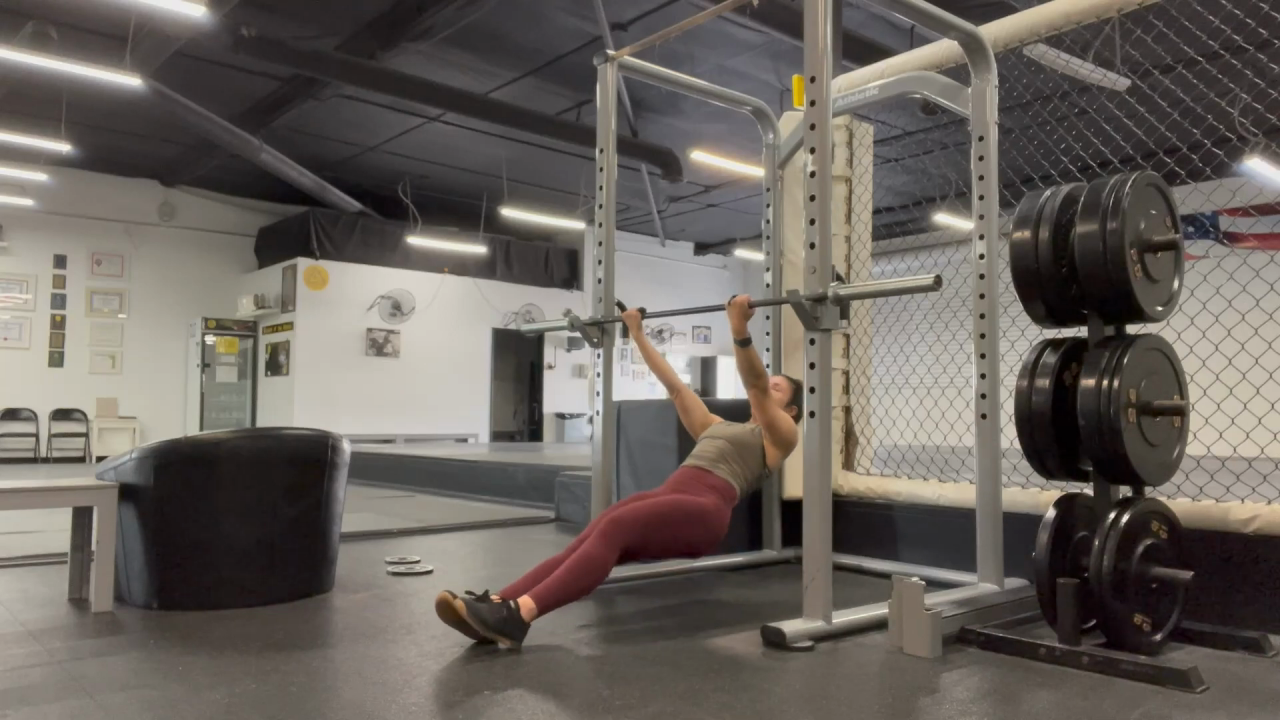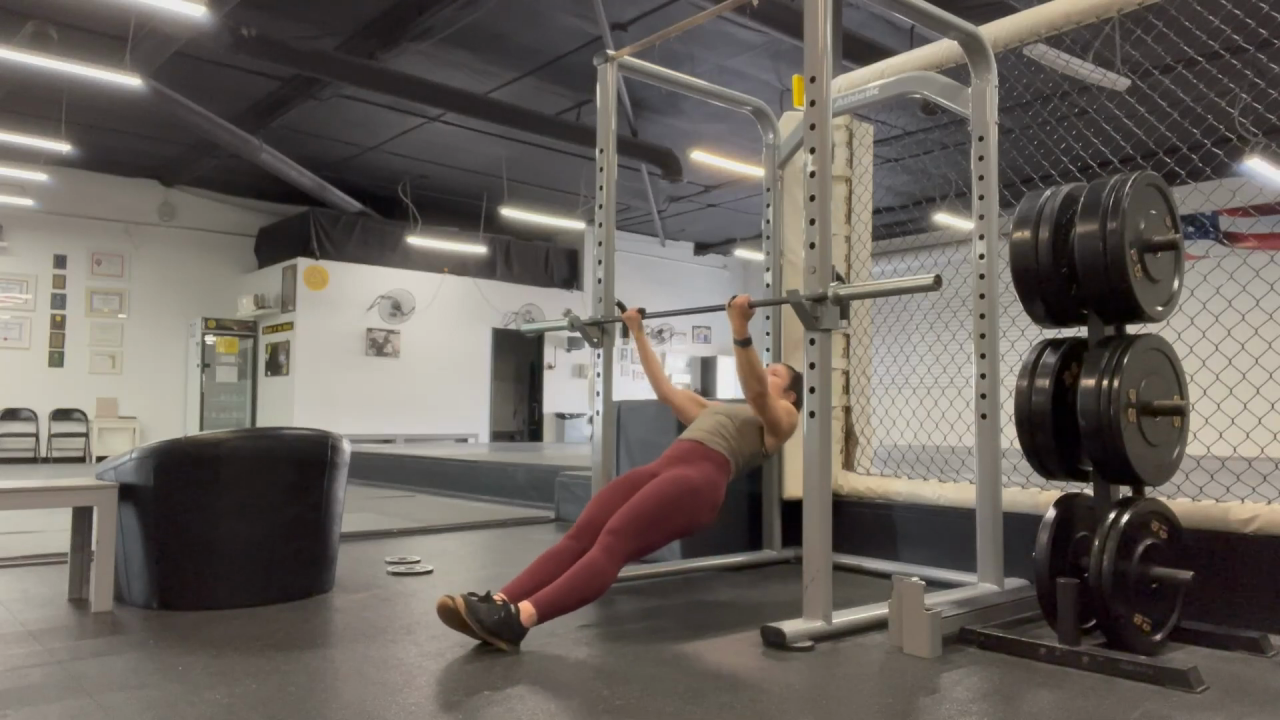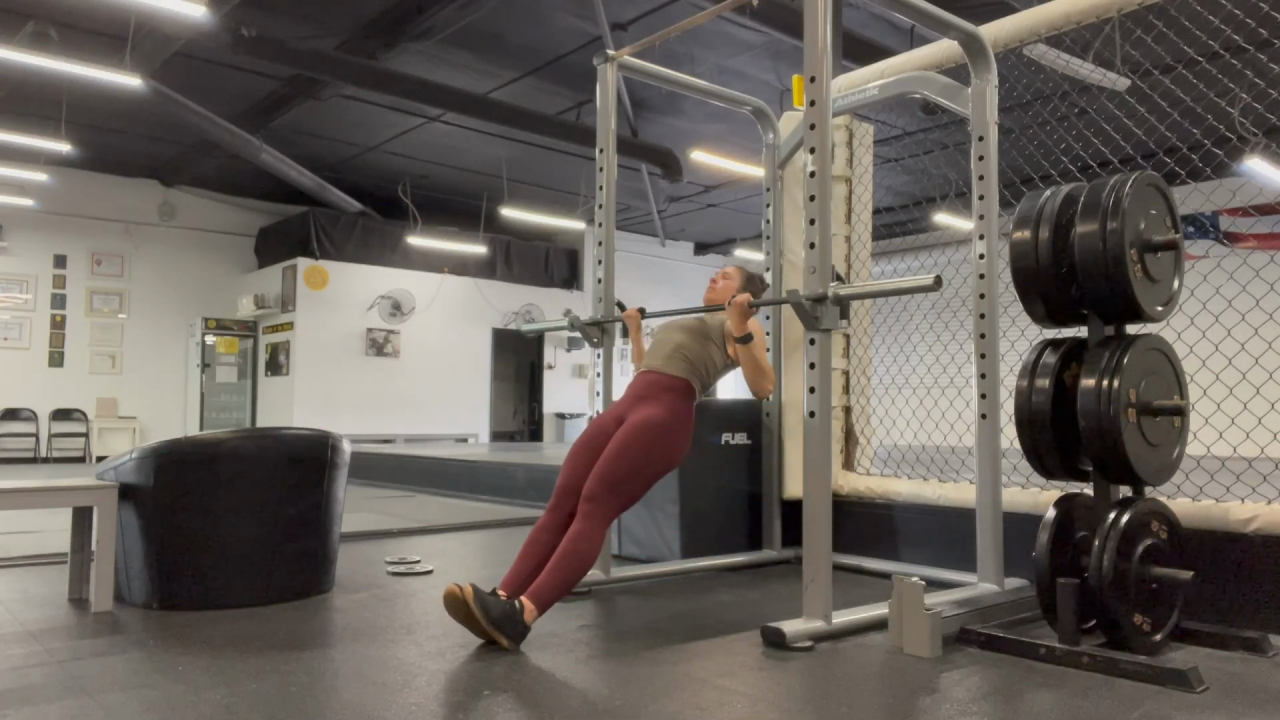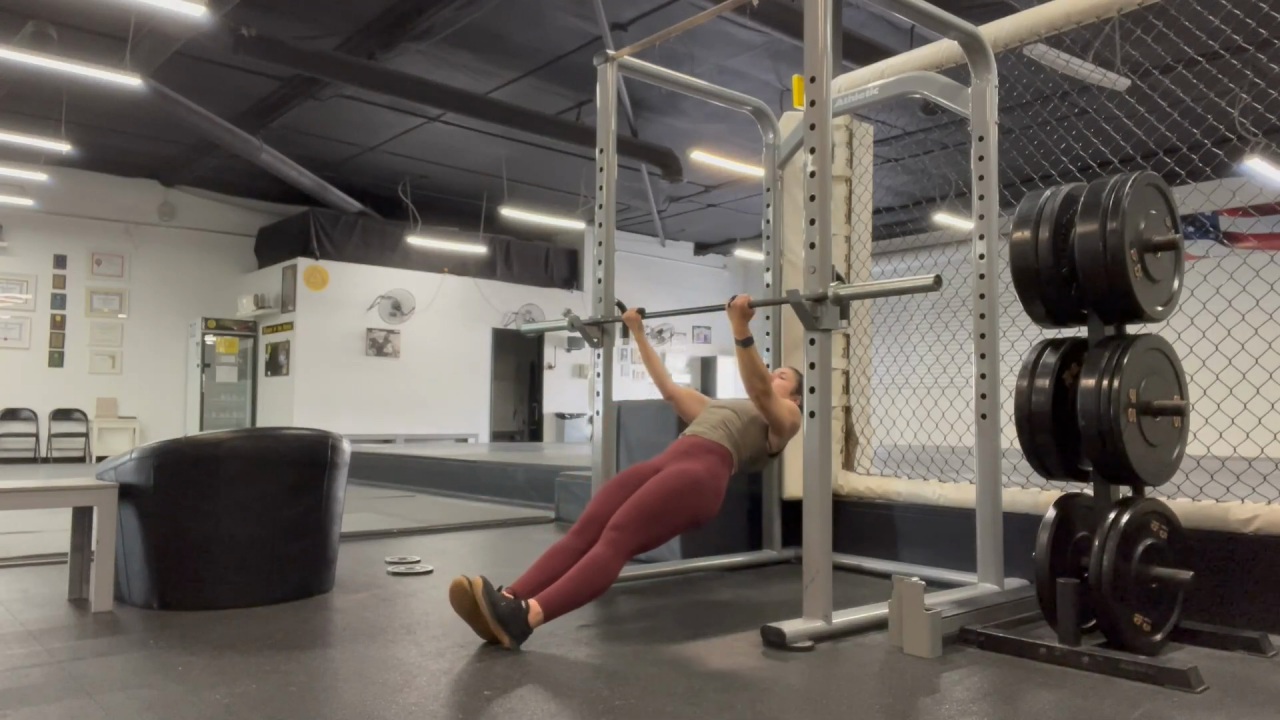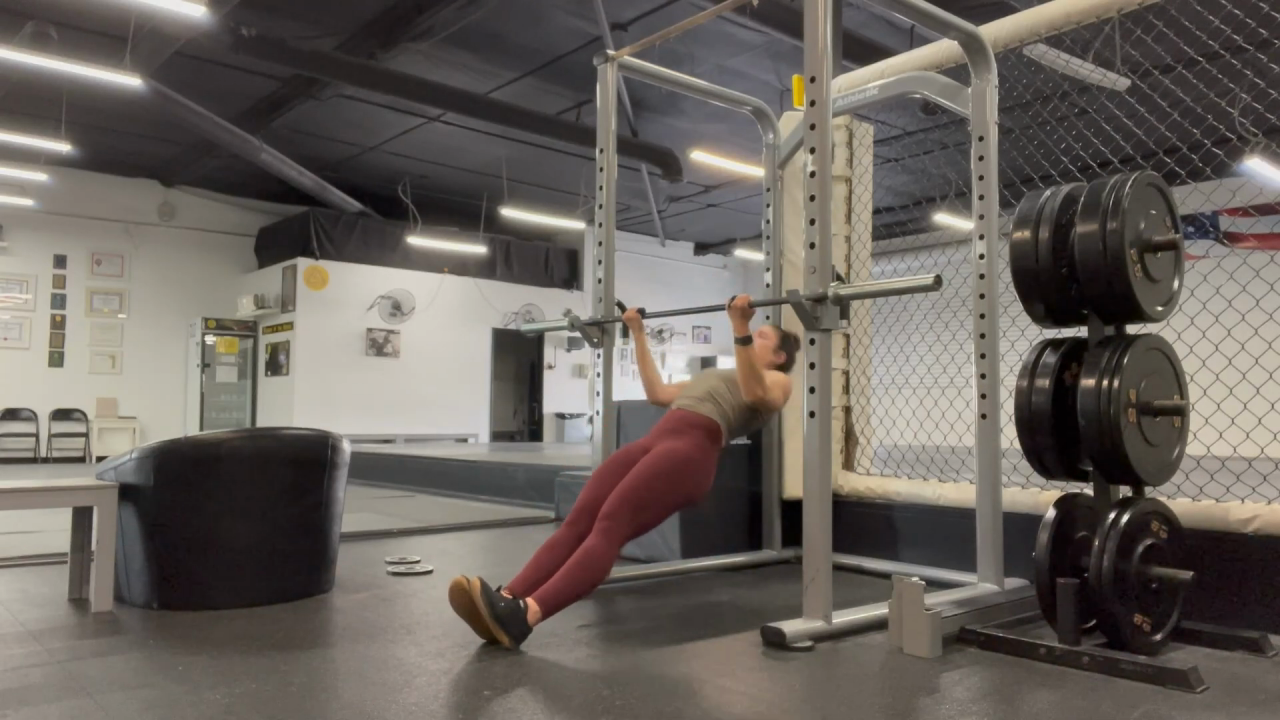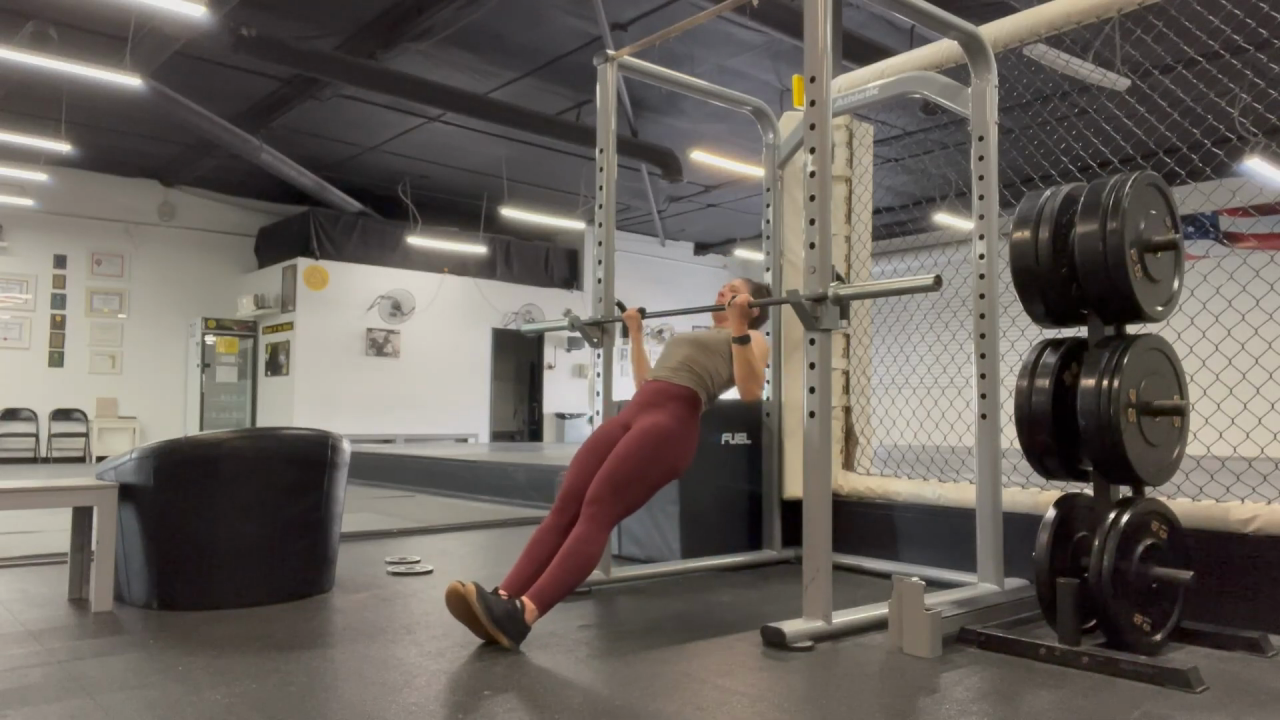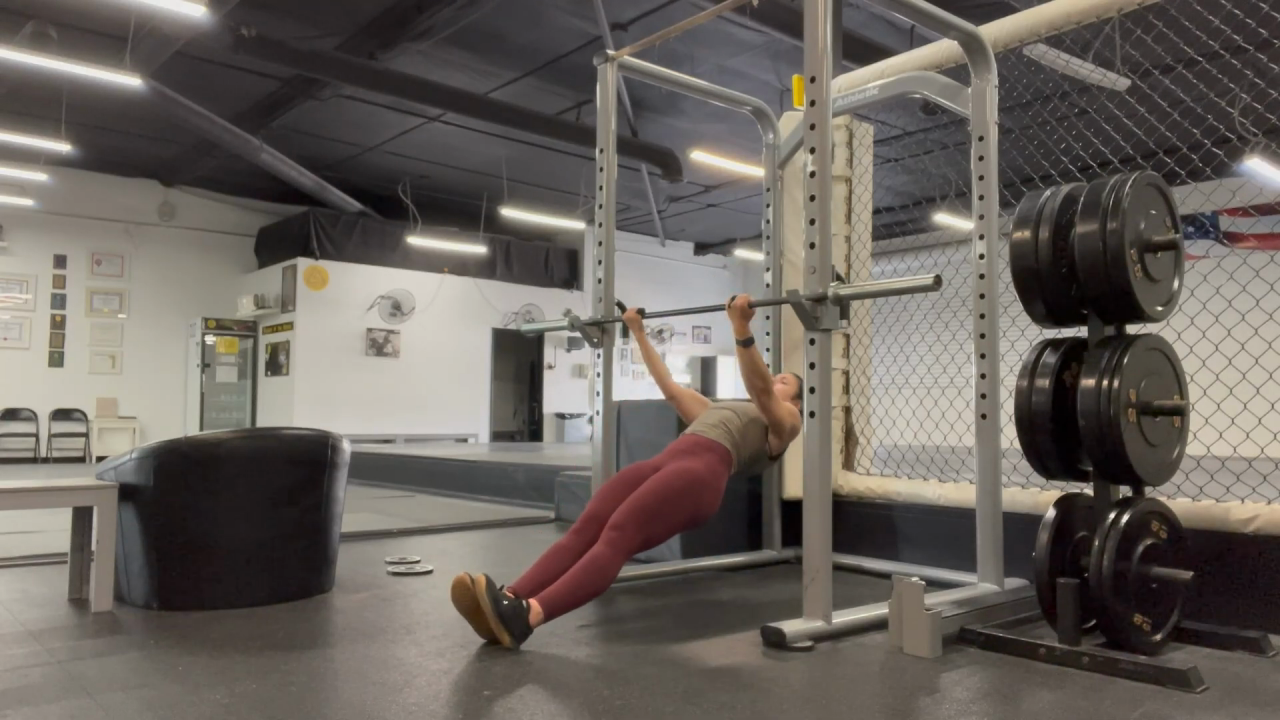
dt=0.7s
person 1, frame 1
left shoulder: (781, 435)
right shoulder: (718, 427)
left elbow: (756, 385)
right elbow: (676, 388)
left wrist: (740, 330)
right wrist: (638, 335)
left hip: (704, 507)
right hip: (668, 494)
left knee: (611, 533)
right knee: (583, 545)
left ankle: (515, 616)
right ankle: (495, 604)
person 1, frame 2
left shoulder: (781, 418)
right shoulder: (718, 409)
left elbow: (757, 394)
right elbow: (666, 391)
left wrist: (741, 331)
right wrist: (639, 334)
left hip: (699, 479)
right hip: (661, 468)
left knee: (613, 543)
right knee: (580, 537)
left ankle: (517, 620)
right ankle: (497, 605)
person 1, frame 3
left shoulder: (741, 328)
right shoulder: (689, 327)
left elbow: (763, 387)
left wrist: (738, 324)
right wrist: (634, 333)
left hip: (667, 413)
right hip: (626, 405)
left knee: (592, 510)
right knee: (561, 507)
left ankle: (519, 616)
right ankle: (501, 600)
person 1, frame 4
left shoulder: (785, 418)
right shoulder: (719, 407)
left elbow: (759, 390)
right elbow: (670, 389)
left wrist: (742, 330)
right wrist: (639, 334)
left hip: (702, 472)
right hip: (662, 461)
left knee: (616, 537)
right knee: (584, 531)
left ankle: (525, 618)
right ankle: (508, 602)
person 1, frame 5
left shoulder: (777, 381)
right shoulder: (714, 375)
left elbow: (754, 394)
right elbow: (657, 394)
left wrist: (741, 329)
right wrist: (639, 335)
left hip: (691, 450)
right hip: (653, 439)
left knee: (609, 526)
right knee: (577, 523)
left ankle: (523, 616)
right ankle: (506, 600)
person 1, frame 6
left shoulder: (748, 338)
right shoulder: (697, 339)
left elbow: (751, 391)
left wrist: (740, 327)
right wrist: (636, 334)
left hip: (673, 421)
right hip: (632, 413)
left knee: (597, 512)
right knee: (565, 509)
left ankle: (522, 615)
right ankle: (502, 600)
person 1, frame 7
left shoulder: (783, 423)
right shoulder: (719, 411)
left elbow: (760, 389)
right elbow: (671, 388)
left wrist: (742, 330)
right wrist: (639, 334)
left hip: (702, 473)
right hip: (663, 461)
left knee: (616, 536)
right knee: (584, 530)
left ankle: (525, 617)
right ankle: (509, 601)
